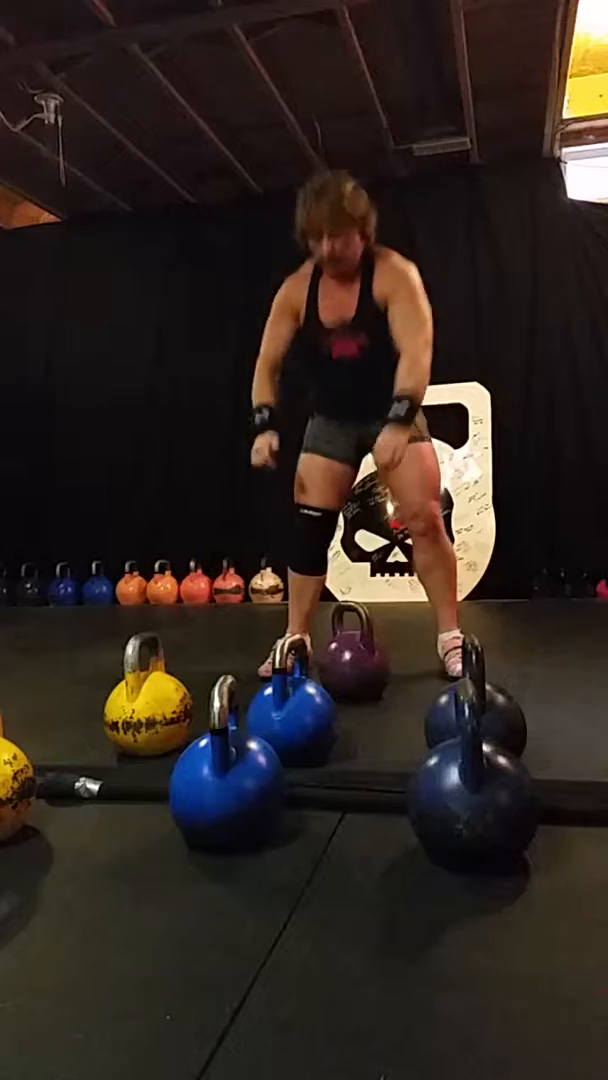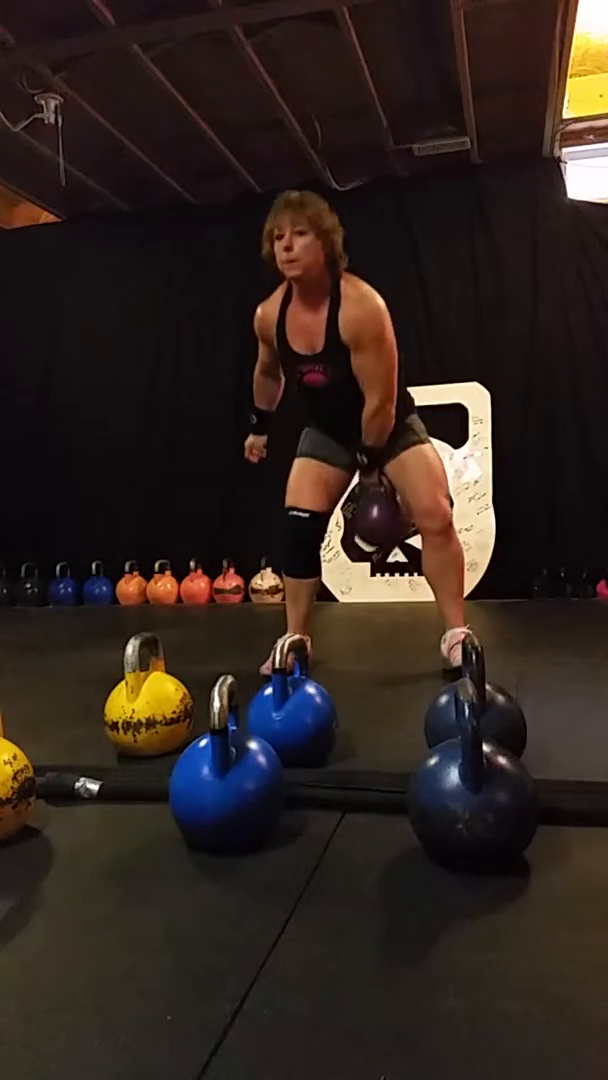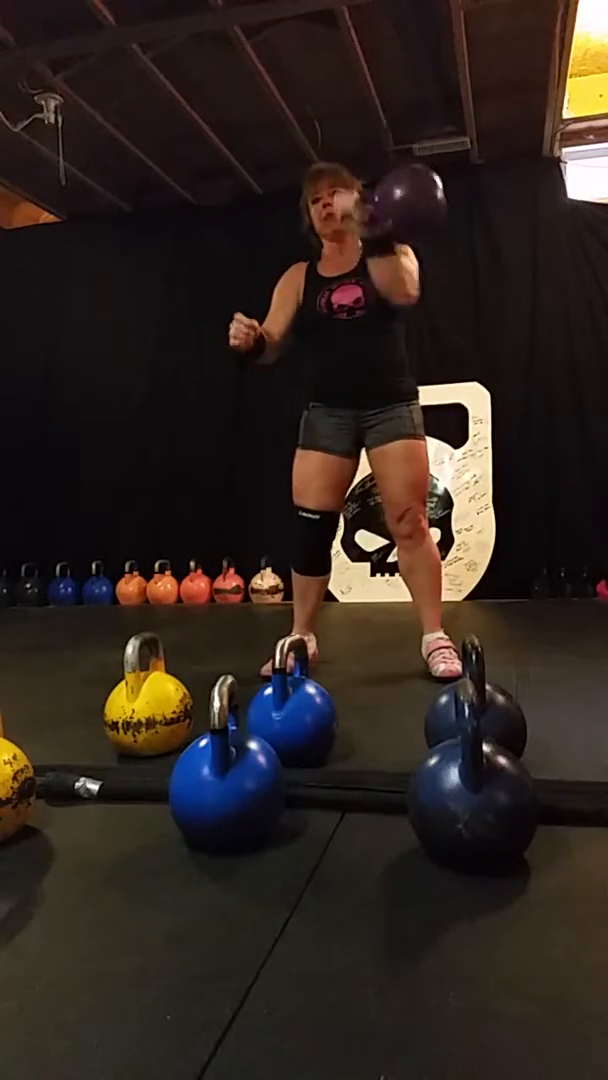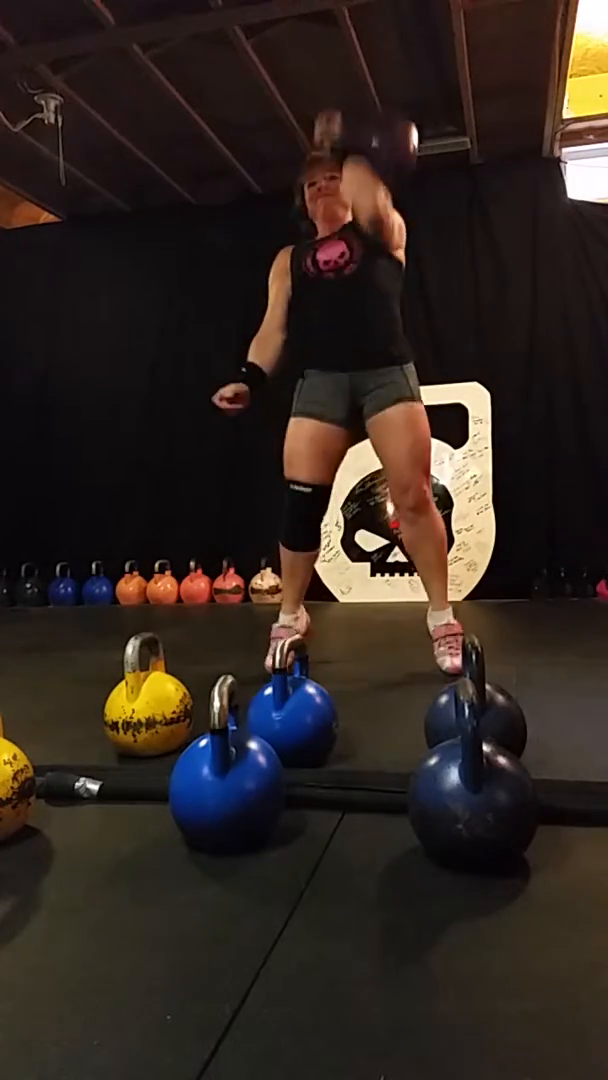
dt=1s
person 1, frame 1
left shoulder: (394, 274)
right shoulder: (294, 290)
left elbow: (416, 352)
right elbow: (267, 364)
left wrist: (400, 422)
right wrist: (264, 423)
left hip: (395, 414)
right hip: (332, 419)
left knee: (423, 516)
right knee: (310, 523)
left ankle: (450, 638)
right ankle: (296, 641)
person 1, frame 2
left shoulder: (361, 308)
right shoulder: (269, 315)
left elbow: (381, 401)
right elbow: (267, 372)
left wrist: (370, 464)
right wrist: (258, 426)
left hip: (390, 425)
right hip: (325, 431)
left knee: (435, 516)
right knee: (299, 527)
left ankle: (455, 636)
right ankle: (296, 641)
person 1, frame 3
left shoulder: (390, 250)
right shoulder: (298, 277)
left elbow: (404, 291)
right elbow: (272, 336)
left wrist: (371, 232)
right wrist: (249, 332)
left hip: (391, 405)
right hip: (326, 411)
left knee: (408, 522)
right knee: (312, 526)
left ankle: (435, 638)
right ankle: (301, 639)
person 1, frame 4
left shoulder: (375, 232)
right shoulder: (290, 259)
left elbow: (380, 210)
right elbow: (274, 327)
left wrist: (346, 156)
right wrist: (247, 379)
left hip: (385, 372)
right hip: (320, 379)
left knee: (413, 495)
right knee: (300, 498)
left ankle: (441, 618)
right ankle: (291, 617)
